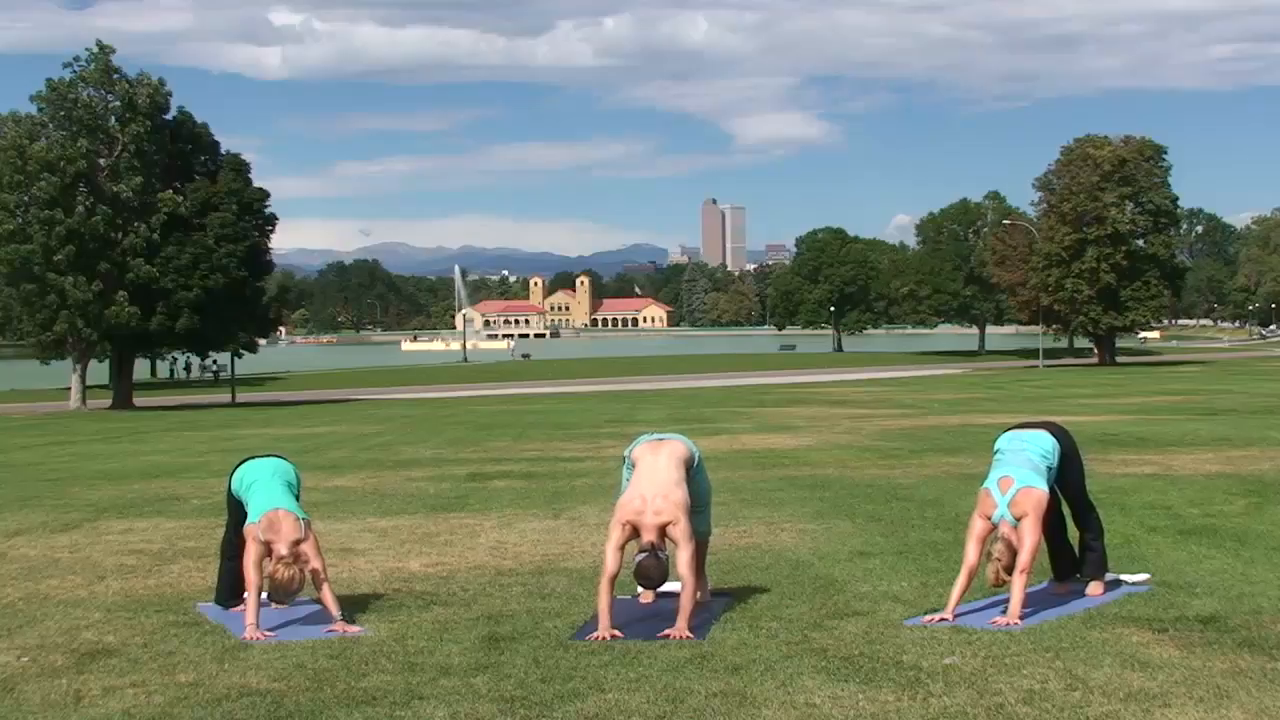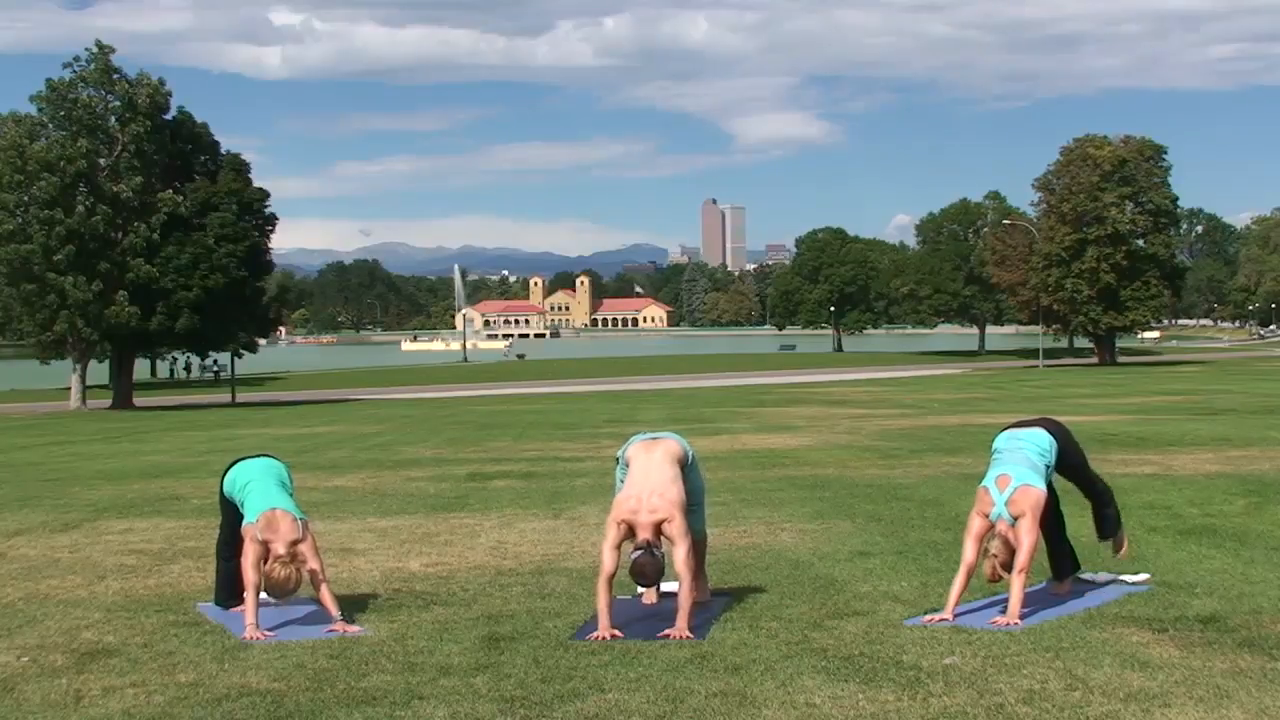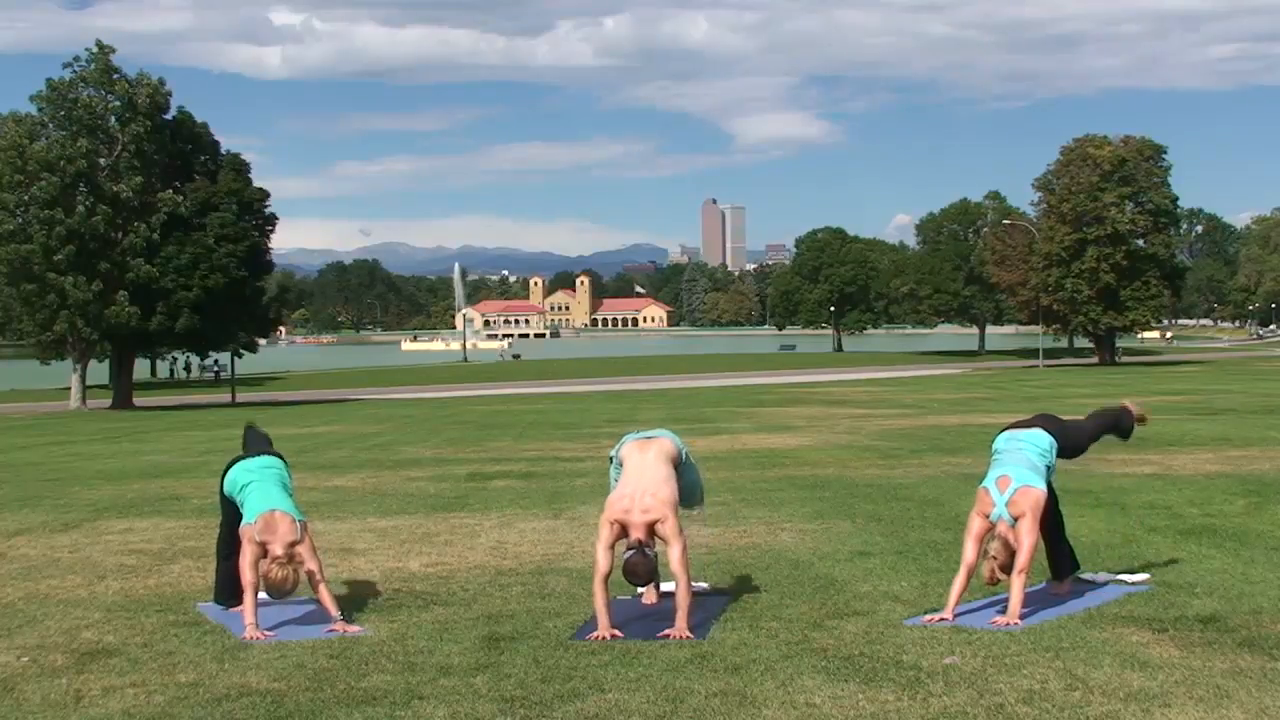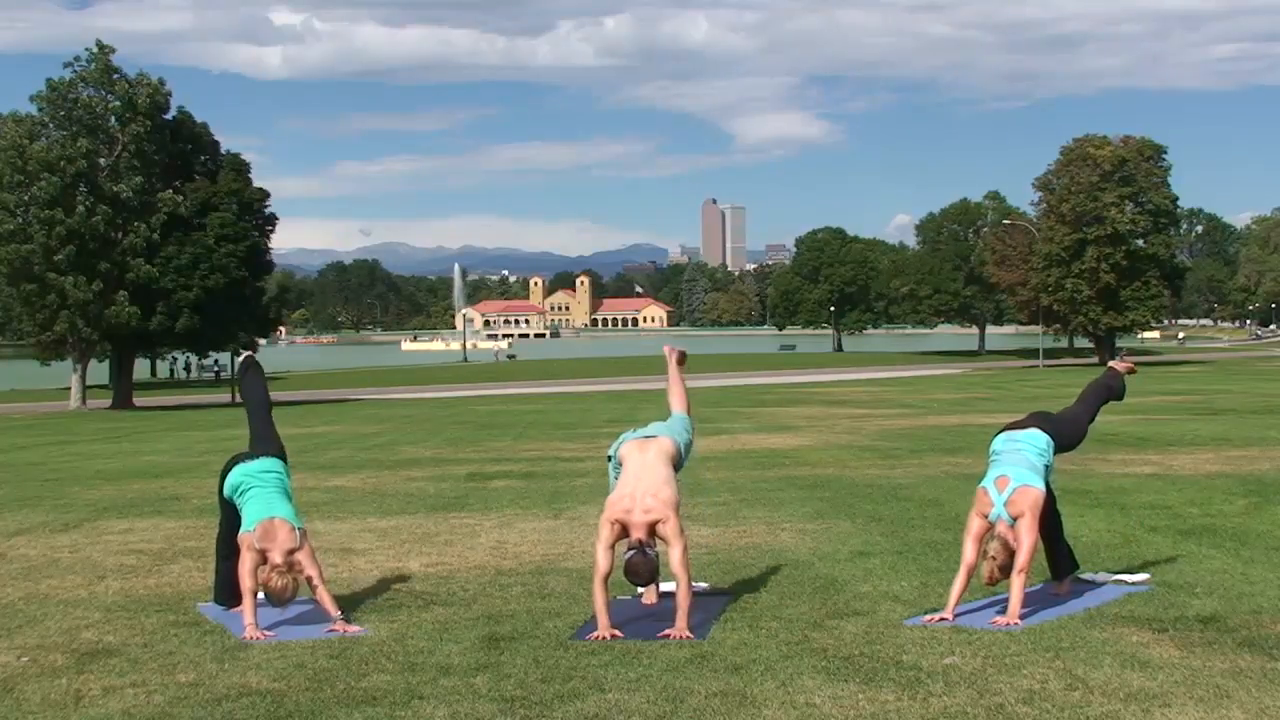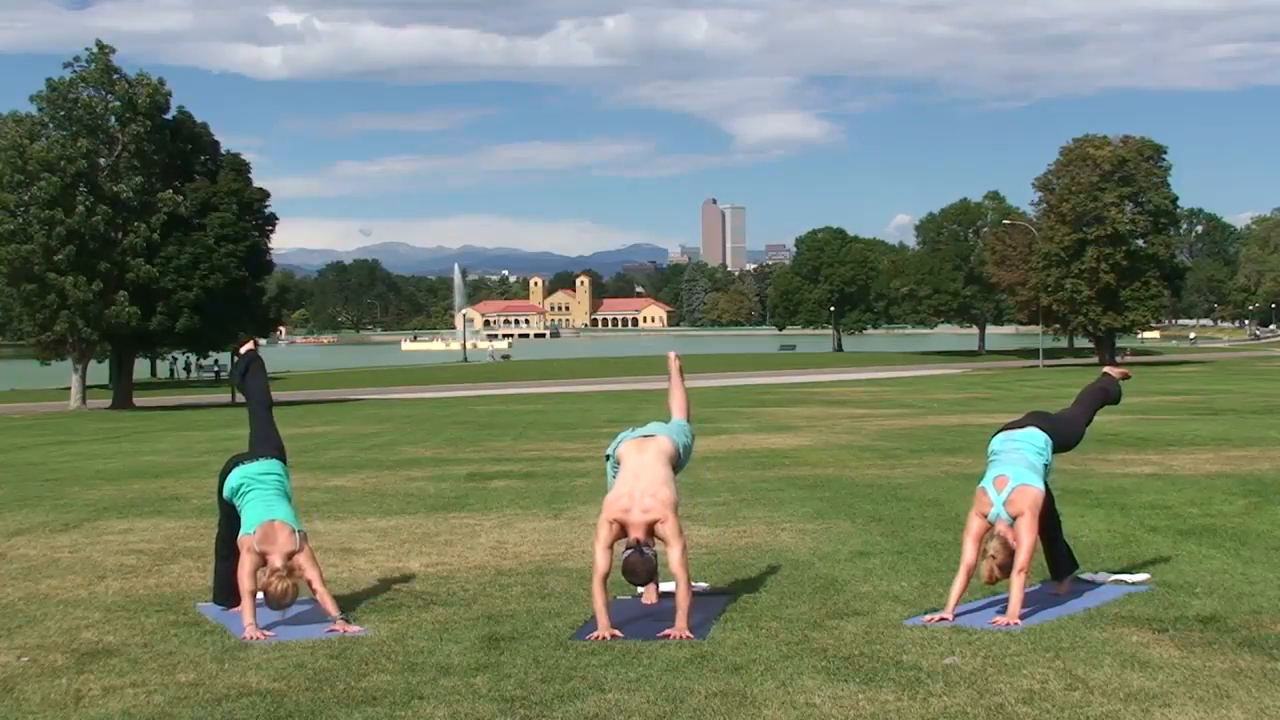
dt=0.5s
person 1, frame 1
left shoulder: (677, 521)
right shoulder: (623, 522)
left elbow: (687, 577)
right elbow: (607, 577)
left wrist: (681, 625)
right wrist: (603, 625)
left hip: (683, 450)
right hip: (640, 450)
left knee: (697, 525)
left ankle: (701, 577)
right ankle: (648, 585)
person 1, frame 2
left shoulder: (672, 518)
right shoulder: (619, 521)
left elbow: (685, 577)
right elbow: (605, 576)
left wrist: (682, 625)
right wrist: (603, 625)
left hip: (677, 450)
right hip: (633, 450)
left knee: (694, 524)
left ankle: (700, 575)
right ankle: (652, 585)
person 1, frame 3
left shoulder: (665, 518)
right shoulder: (611, 520)
left elbow: (682, 577)
right elbow: (600, 578)
left wrist: (681, 625)
right wrist: (603, 626)
left hip: (670, 446)
right hip: (628, 448)
left knee: (689, 500)
left ankle: (695, 494)
right ankle: (652, 583)
person 1, frame 4
left shoulder: (665, 518)
right shoulder: (612, 520)
left elbow: (682, 576)
right elbow: (600, 576)
left wrist: (682, 625)
right wrist: (603, 625)
left hip: (667, 442)
right hip: (626, 447)
left knee: (680, 417)
left ankle: (672, 361)
right ankle: (650, 585)
person 1, frame 5
left shoulder: (664, 518)
right shoulder: (611, 520)
left elbow: (682, 577)
right elbow: (599, 577)
left wrist: (681, 625)
right wrist: (604, 625)
left hip: (665, 442)
right hip: (625, 446)
left knee: (680, 423)
left ankle: (673, 366)
right ankle: (650, 584)
person 2, frame 1
left shoulder: (304, 535)
right shoulder: (256, 537)
left elbow: (322, 580)
right elbow: (253, 587)
left wrist: (339, 619)
right wrist: (251, 626)
right hip: (245, 476)
right knee: (236, 543)
left ankle: (278, 597)
right ankle: (228, 598)
person 2, frame 2
left shoulder: (301, 535)
right shoulder: (254, 537)
left elbow: (320, 580)
right elbow: (251, 586)
left wrist: (339, 618)
right wrist: (251, 626)
right hip: (236, 477)
right knee: (231, 544)
left ankle: (271, 592)
right ankle: (228, 598)
person 2, frame 3
left shoulder: (299, 536)
right shoulder: (253, 536)
left elbow: (319, 580)
right elbow: (249, 586)
left wrist: (338, 618)
right wrist: (251, 626)
left hip: (272, 465)
right hip: (237, 475)
right knee: (230, 544)
left ankle: (251, 434)
right ankle: (227, 598)
person 2, frame 4
left shoulder: (297, 543)
right shoulder: (251, 545)
left elbow: (318, 584)
right elbow: (247, 590)
left wrist: (339, 618)
right wrist: (250, 626)
left hip: (270, 467)
right hip: (237, 475)
left knee: (261, 413)
right knee: (229, 542)
left ankle: (248, 363)
right ankle: (226, 599)
person 2, frame 5
left shoulder: (297, 544)
right shoulder: (251, 546)
left elbow: (319, 586)
right elbow: (246, 591)
left wrist: (339, 619)
right wrist: (250, 626)
left hip: (270, 467)
right hip: (238, 476)
left knee: (261, 409)
right knee: (228, 542)
left ankle: (249, 358)
right ankle: (225, 599)
person 3, frame 1
left shoulder: (1028, 510)
right shoulder: (983, 514)
left elbow: (1022, 569)
right elbow: (968, 567)
left wrist: (1013, 614)
right wrist: (948, 610)
left hip: (1051, 441)
left knee: (1080, 506)
right knee: (1050, 518)
left ankle: (1095, 575)
right ankle: (1064, 575)
person 3, frame 2
left shoulder: (1025, 509)
right shoulder: (982, 512)
left elbow: (1021, 569)
right elbow: (966, 565)
left wrist: (1012, 614)
right wrist: (948, 610)
left hip: (1047, 438)
left knee: (1086, 480)
right knee: (1048, 515)
left ankle: (1114, 529)
right ankle: (1063, 574)
person 3, frame 3
left shoulder: (1026, 509)
right shoulder: (982, 513)
left elbow: (1020, 570)
right elbow: (966, 566)
left wrist: (1013, 614)
right wrist: (948, 610)
left hip: (1046, 437)
right hip: (1009, 439)
left knee: (1092, 429)
right knee: (1048, 517)
left ankle: (1127, 413)
right ankle: (1063, 575)
person 3, frame 4
left shoulder: (1025, 509)
right shoulder: (981, 511)
left elbow: (1021, 569)
right elbow: (966, 566)
left wrist: (1013, 614)
right wrist: (949, 610)
left hip: (1043, 436)
right hip: (1007, 440)
left knee: (1083, 411)
right knee: (1046, 518)
left ankle: (1114, 372)
right ankle: (1064, 574)
person 3, frame 5
left shoulder: (1024, 507)
right shoulder: (981, 511)
left elbow: (1020, 569)
right elbow: (966, 566)
left wrist: (1012, 614)
right wrist: (948, 610)
left hip: (1042, 435)
right hip: (1005, 439)
left knee: (1080, 413)
right knee: (1045, 517)
left ankle: (1110, 378)
right ankle: (1063, 574)
